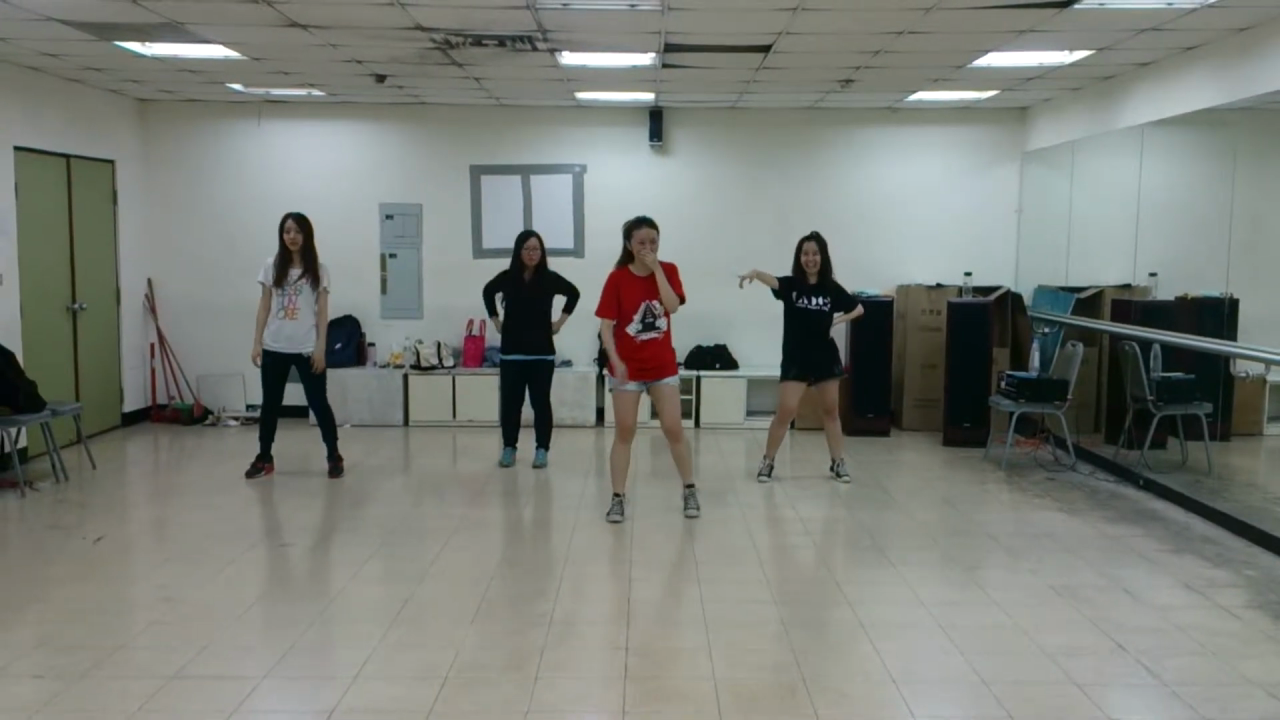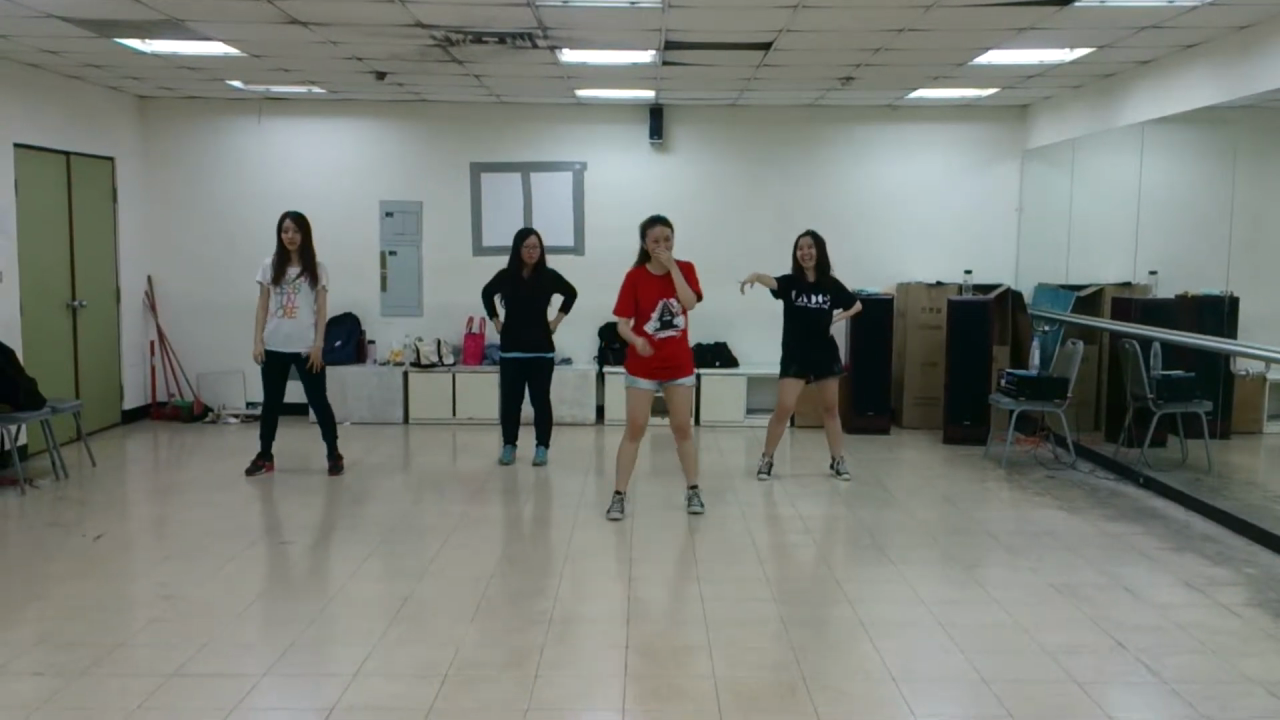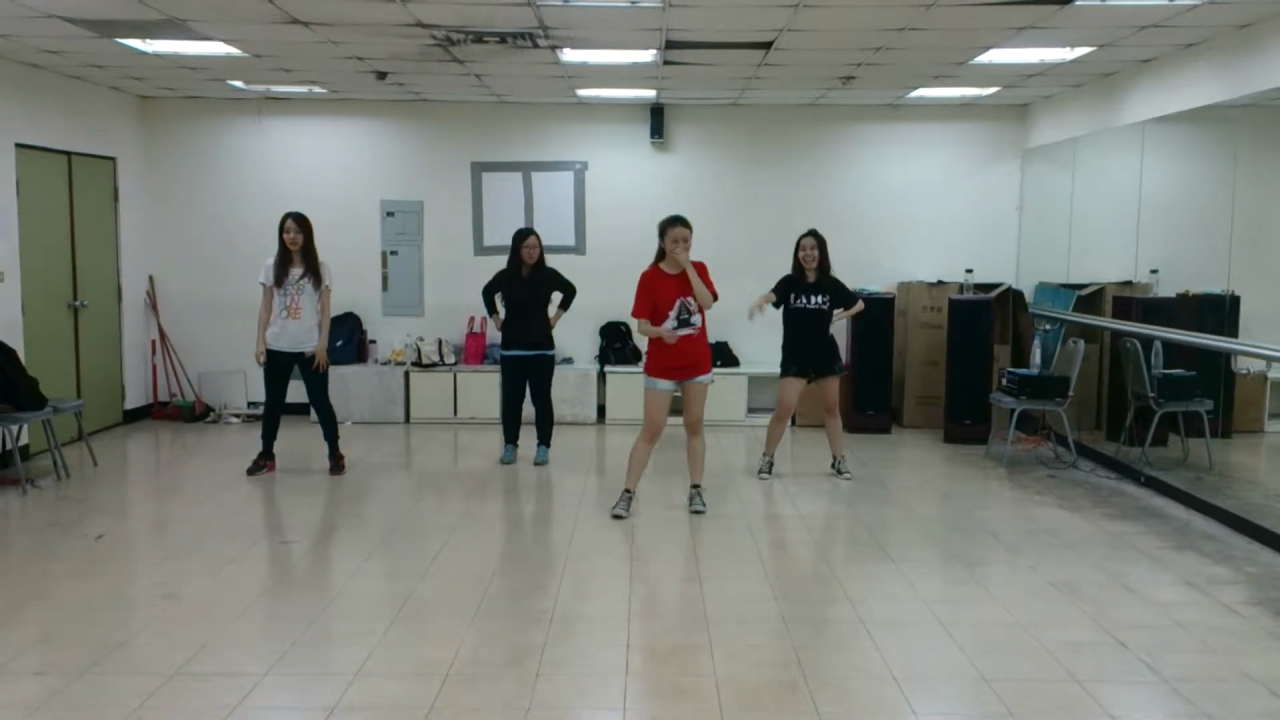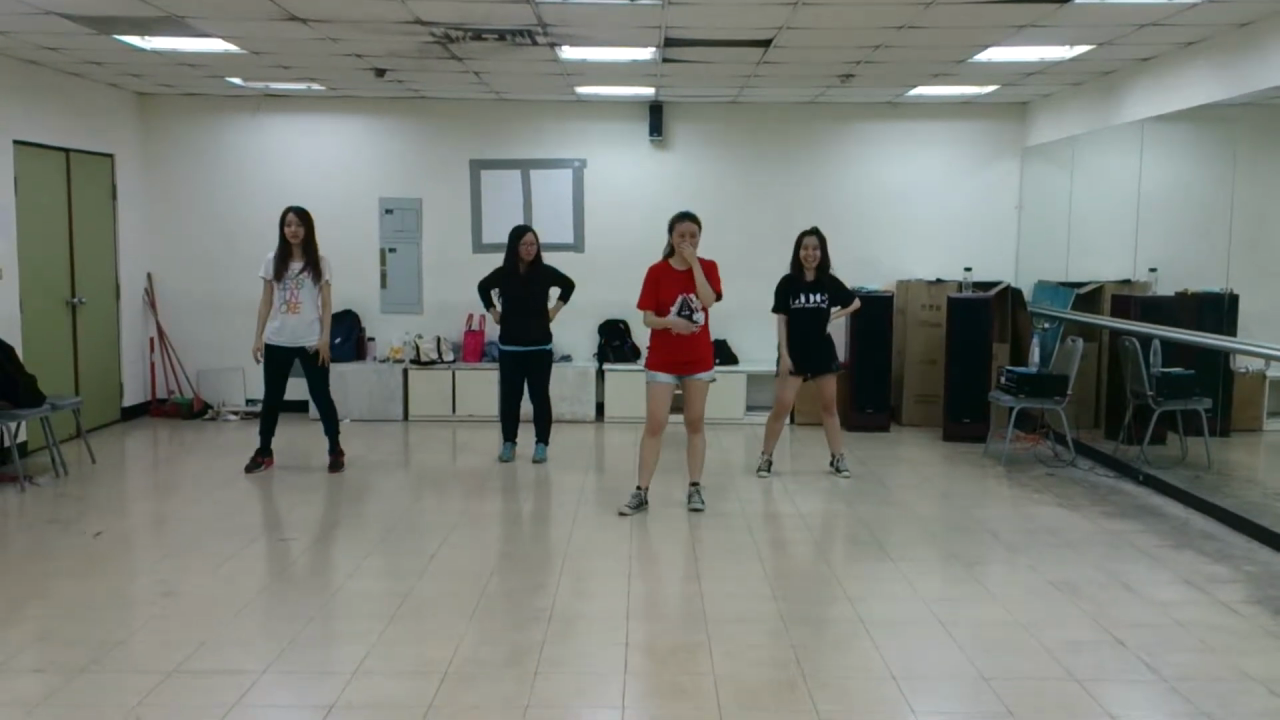
dt=0.2s
person 1, frame 1
left shoulder: (668, 270)
right shoulder: (617, 278)
left elbow: (673, 306)
right elbow: (606, 326)
left wrist: (656, 268)
right wrist: (615, 361)
left hip: (663, 366)
right hip: (629, 366)
left knee: (674, 430)
right knee: (624, 433)
left ankle: (690, 489)
right ankle: (618, 498)
person 1, frame 2
left shoulder: (685, 269)
right shoulder: (635, 277)
left elbow: (690, 303)
right elbow: (622, 324)
left wrist: (671, 266)
right wrist: (635, 340)
left hip: (680, 364)
right hip: (643, 365)
left knee: (683, 429)
right knee: (634, 431)
left ankle: (693, 490)
right ankle: (619, 495)
person 1, frame 3
left shoulder: (699, 269)
right shoulder: (650, 277)
left elbow: (707, 303)
right elbow: (642, 325)
left wrist: (688, 266)
right wrist: (660, 332)
left hip: (697, 363)
right hip: (661, 366)
left knee: (694, 427)
right knee: (651, 430)
left ankle: (695, 490)
right ankle: (627, 493)
person 1, frame 4
left shoulder: (708, 267)
right shoulder: (657, 272)
left elbow: (708, 301)
right elbow: (647, 318)
left wrist: (694, 262)
right wrist: (670, 322)
left hip: (698, 360)
right hip: (662, 361)
left knee: (695, 424)
right knee: (654, 425)
left ankle: (695, 487)
right ankle: (641, 492)
person 2, frame 1
left shoulder: (318, 270)
right shoulder: (272, 267)
left elbow: (322, 312)
right elbow: (264, 307)
left wrist: (320, 347)
right wrist: (257, 342)
left hip: (307, 348)
right hip: (275, 348)
left knee: (318, 402)
right knee: (270, 402)
left ankle: (334, 458)
right ankle: (264, 459)
person 2, frame 2
left shoulder: (316, 268)
right shoulder: (270, 266)
left elbow: (321, 310)
right elbow: (262, 306)
left wrist: (318, 345)
right wrist: (258, 341)
left hip: (305, 347)
right hip: (274, 347)
left knee: (318, 400)
right knee: (271, 402)
left ankle: (334, 455)
right ankle: (265, 457)
person 2, frame 3
left shoulder: (319, 268)
right shoulder: (272, 267)
left elbow: (325, 310)
right elbow: (265, 307)
left wrist: (322, 343)
right wrist: (260, 342)
left hip: (310, 347)
right hip: (277, 347)
left knee: (320, 400)
right knee: (273, 402)
left ankle: (335, 455)
right ankle: (266, 456)
person 2, frame 4
left shoulder: (319, 263)
right shoulder: (273, 261)
left elbow: (326, 304)
right elbow: (266, 302)
left wrist: (325, 337)
right wrist: (258, 337)
left hip: (311, 341)
right hip: (277, 341)
left knee: (321, 395)
right knee: (272, 397)
left ankle: (335, 452)
right ankle: (264, 453)
person 3, frame 1
left shoulder: (832, 288)
right shoulder: (792, 284)
left elbow: (858, 309)
right elbow: (773, 282)
left wrist: (837, 321)
right wrist: (755, 274)
left hip: (825, 356)
right hip: (795, 358)
left knee: (831, 411)
right knee: (785, 412)
left ankle: (838, 463)
right ankle: (767, 462)
person 3, frame 2
left shoulder: (831, 284)
right shoulder: (790, 282)
left elbow: (856, 305)
right elbow: (772, 282)
left wrist: (836, 319)
right wrist: (755, 277)
left hip: (825, 354)
right hip: (795, 356)
left knee: (830, 409)
right knee: (783, 409)
left ankle: (838, 461)
right ankle: (766, 459)
person 3, frame 3
left shoulder: (831, 284)
right shoulder: (789, 282)
left elbow: (858, 305)
right elbow: (772, 295)
left wrist: (836, 318)
right wrist: (760, 301)
left hip: (825, 353)
right hip: (795, 355)
left knee: (831, 408)
right knee: (783, 409)
left ankle: (839, 460)
right ankle: (767, 458)
person 3, frame 4
left shoulder: (830, 283)
right shoulder: (788, 283)
left elbow: (855, 303)
right elbow: (780, 319)
left wrist: (833, 316)
right wrist: (784, 354)
left hip: (822, 352)
right hip: (794, 354)
left knee: (829, 406)
right knee: (781, 407)
left ankle: (838, 458)
right ankle: (766, 457)
person 4, frame 1
left shoulder: (549, 278)
right shoulder: (507, 277)
left elbow: (573, 294)
right elbow: (488, 292)
left wrist: (561, 320)
right wrist: (494, 319)
left hip: (541, 350)
right hip: (511, 350)
left knee: (541, 401)
right knee: (510, 401)
left ankle: (542, 449)
right ankle: (509, 448)
person 4, frame 2
left shoulder: (548, 276)
right shoulder: (506, 276)
left elbow: (571, 294)
right elbow: (486, 294)
left wrist: (557, 320)
right wrist: (496, 320)
left hip: (541, 348)
right hip: (511, 348)
left knee: (540, 399)
right knee: (510, 398)
left ankle: (542, 447)
right ankle: (509, 446)
person 4, frame 3
left shoulder: (548, 274)
right shoulder: (506, 276)
left elbow: (570, 291)
right elbow: (487, 292)
left wrist: (556, 317)
right wrist: (495, 318)
left hip: (541, 347)
right hip: (512, 348)
left knee: (541, 397)
right knee: (511, 398)
left ankle: (543, 446)
right ankle: (510, 445)
person 4, frame 4
left shoulder: (545, 272)
right shoulder: (503, 273)
left elbow: (568, 285)
right elbow: (483, 287)
left wrist: (555, 310)
right wrist: (493, 311)
left hip: (540, 345)
right hip: (510, 345)
left knee: (540, 395)
right knee: (510, 395)
left ankle: (542, 444)
right ankle: (509, 443)
